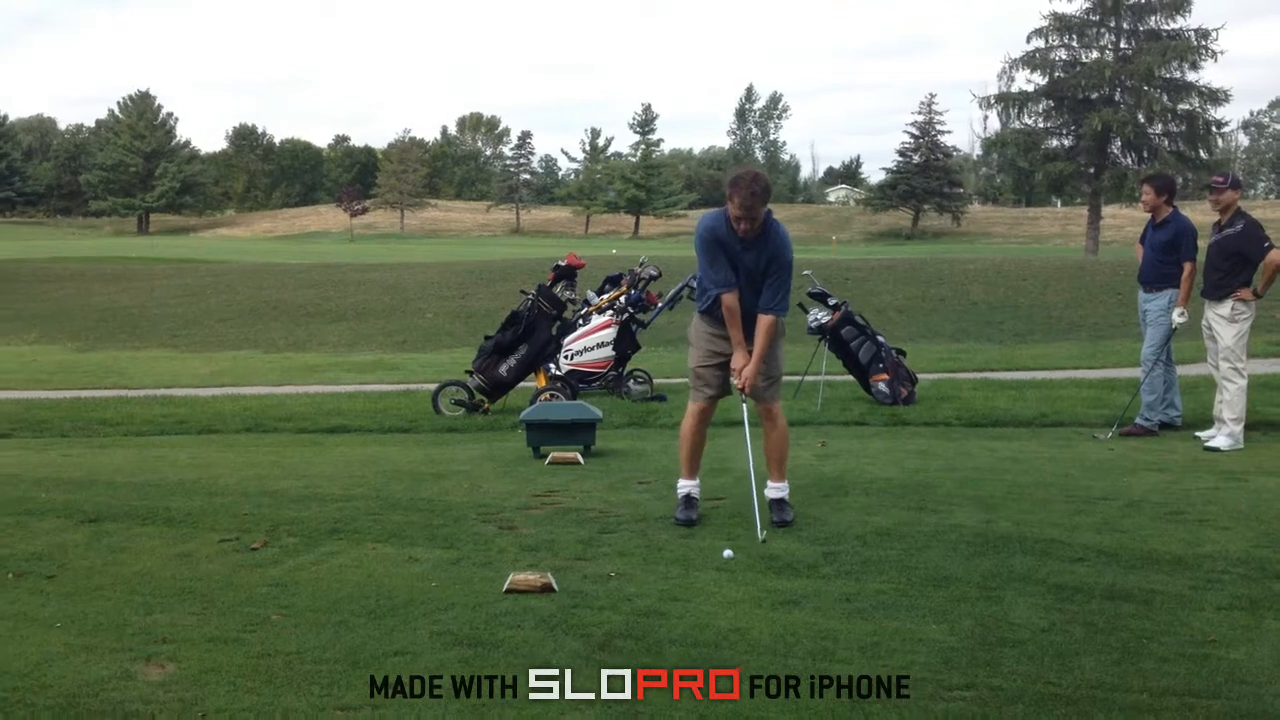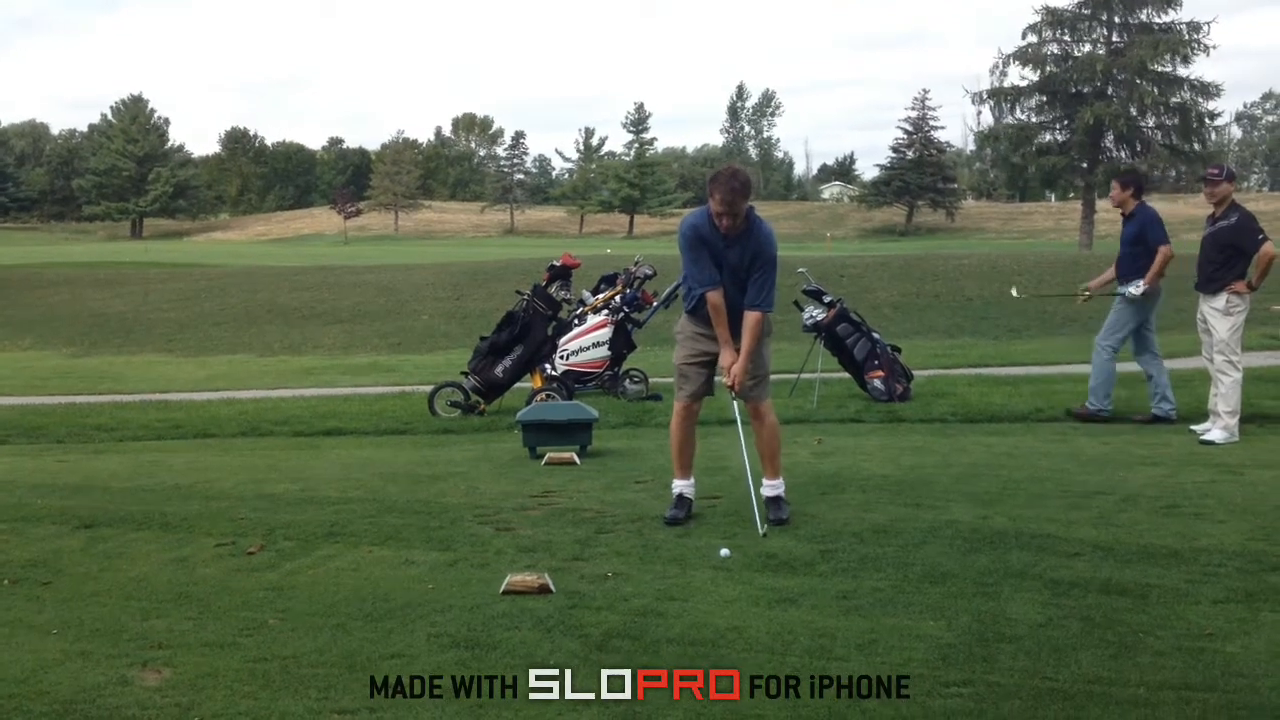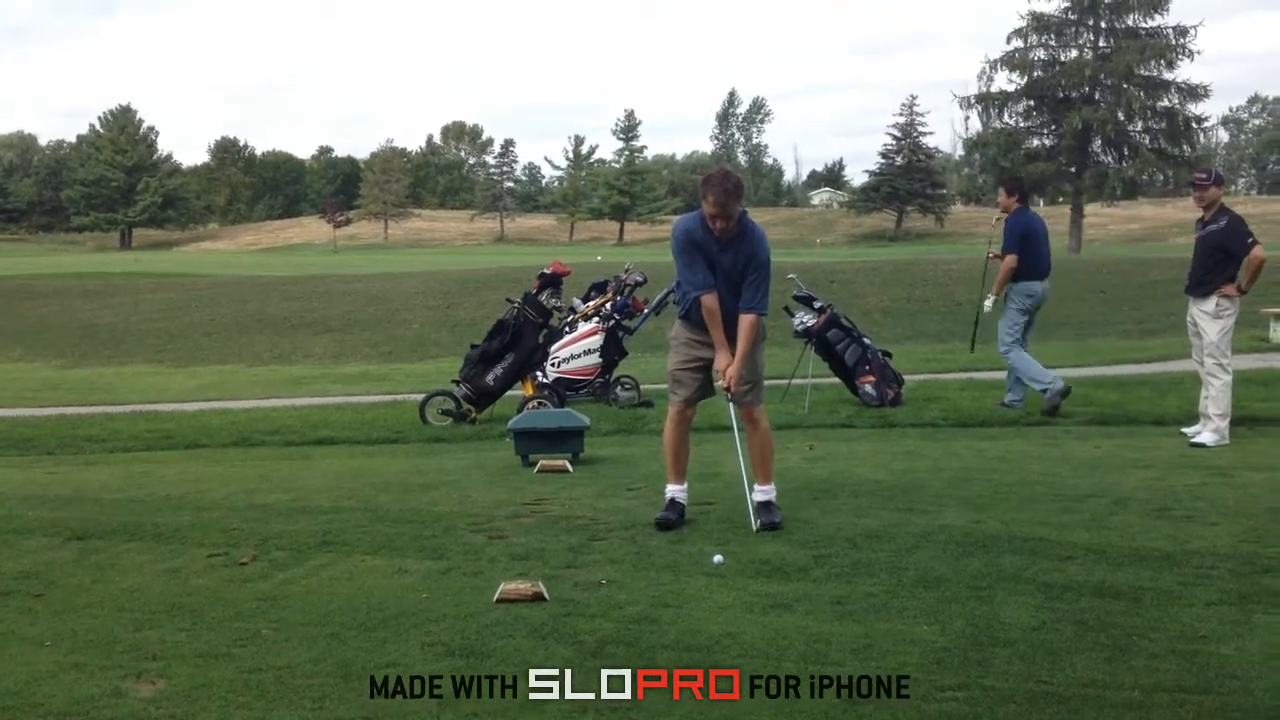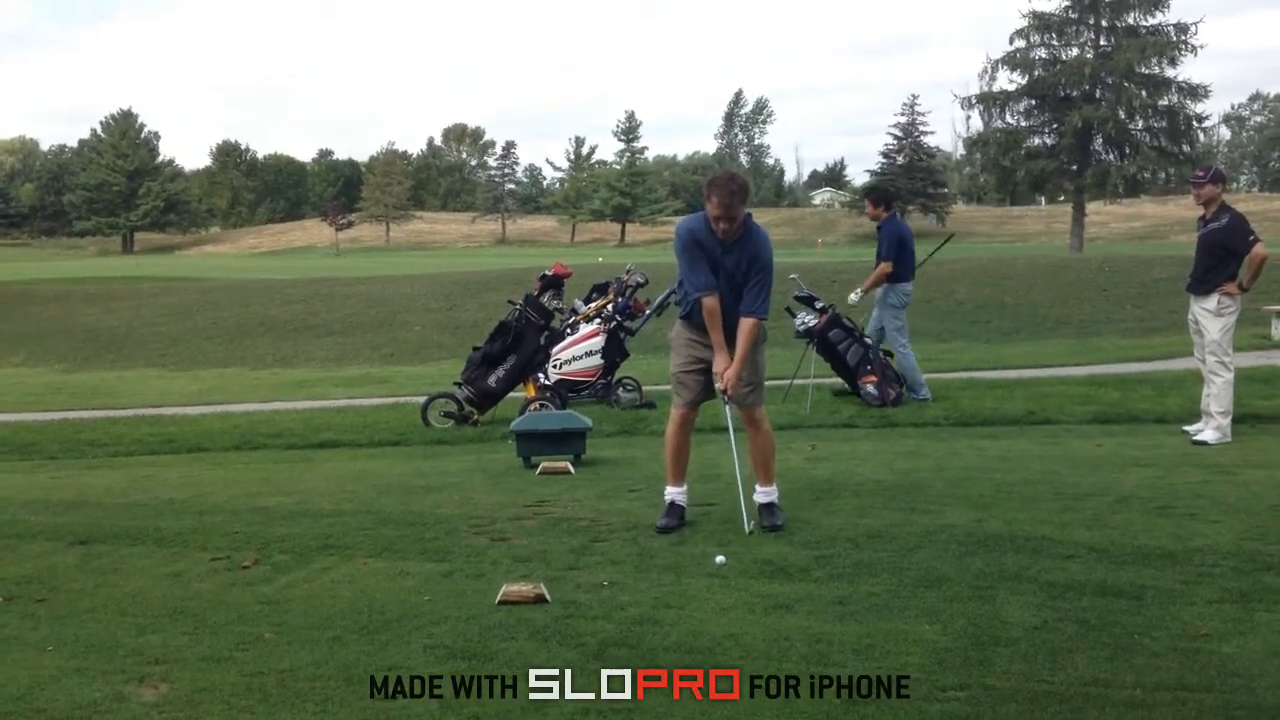
dt=1s
person 1, frame 1
left shoulder: (779, 241)
right shoulder: (709, 228)
left elbow: (770, 310)
right elbow: (726, 294)
left wrist: (754, 362)
right wrist: (737, 349)
left hip: (761, 326)
right hip: (713, 324)
left knee: (771, 408)
right knee: (700, 407)
left ankle: (777, 492)
right ankle: (687, 490)
person 1, frame 2
left shoulder: (762, 237)
right shoulder: (692, 228)
left elbow: (757, 306)
right elbow: (711, 292)
left wrist: (742, 359)
right wrist: (724, 348)
left hip: (748, 325)
right hip: (699, 324)
left knee: (759, 406)
right knee: (685, 406)
left ankle: (774, 489)
right ankle: (682, 490)
person 1, frame 3
left shoulder: (756, 241)
right shoulder: (685, 231)
left elbow: (751, 309)
right elbow: (705, 295)
left wrist: (737, 362)
right wrist: (720, 351)
left hip: (742, 330)
right hip: (694, 330)
left knee: (753, 411)
right knee: (680, 410)
left ankle: (765, 496)
right ankle: (675, 496)
person 1, frame 4
left shoulder: (759, 243)
right shoulder: (689, 231)
left elbow: (752, 313)
right elbow: (706, 296)
left wrist: (736, 365)
right wrist: (719, 354)
left hip: (743, 333)
right hip: (694, 331)
left knee: (754, 413)
right knee: (682, 413)
left ankle: (766, 497)
right ankle: (675, 499)
person 2, frame 1
left shoulder: (1246, 226)
right shoulder: (1217, 227)
left hip: (1233, 308)
right hip: (1211, 306)
left knee: (1232, 370)
right knee: (1219, 370)
left ankle: (1232, 434)
right ankle: (1221, 426)
person 2, frame 2
left shoulder: (1240, 218)
right shoulder: (1211, 219)
left elbow: (1268, 251)
left wrist: (1252, 285)
left hip: (1227, 301)
right hip: (1206, 299)
left knee: (1227, 363)
right knee: (1213, 363)
left ankle: (1228, 427)
right ankle: (1216, 419)
person 2, frame 3
left shoulder: (1229, 222)
right shoulder: (1201, 223)
left elbow: (1257, 255)
left wrist: (1242, 288)
right wrist: (1193, 283)
left hip: (1217, 304)
right hip: (1196, 302)
left knee: (1216, 365)
right knee: (1203, 365)
left ankle: (1218, 429)
right ankle: (1206, 422)
person 2, frame 4
left shoulder: (1231, 220)
right shoulder: (1204, 221)
left elbow: (1259, 253)
left wrist: (1243, 286)
right wrist: (1195, 280)
left hip: (1218, 302)
right hip: (1198, 300)
left knee: (1218, 363)
right knee: (1206, 364)
left ankle: (1220, 427)
right ankle: (1208, 420)
person 3, frame 1
left shoulder: (1182, 226)
right shoulder: (1153, 222)
left elbow: (1189, 269)
right elbow: (1140, 245)
left wrist: (1181, 307)
left hip: (1165, 298)
right hip: (1145, 296)
left knee: (1151, 357)
right knee: (1162, 359)
left ankle: (1148, 421)
right ankle: (1170, 415)
person 3, frame 2
left shoulder: (1147, 216)
right shoulder: (1130, 218)
left elbow: (1166, 252)
left wrist: (1147, 282)
right wrist: (1096, 284)
left hip: (1137, 292)
right hip: (1135, 292)
left knee: (1105, 345)
right knee: (1147, 351)
left ankle: (1097, 406)
right ankle: (1164, 409)
person 3, frame 3
left shoulder: (1015, 221)
right shoulder: (1035, 219)
left elbow: (1010, 263)
left wrist: (993, 294)
right wrist: (1003, 254)
left hip: (1023, 288)
right hip: (1040, 286)
left knee: (1008, 347)
right knee: (1016, 344)
left ankle: (1053, 387)
right ankle: (1015, 397)
person 3, frame 4
left shoulder: (890, 230)
right shoulder: (897, 225)
left elbow: (885, 268)
left wrist: (861, 291)
left hip: (893, 290)
right hip: (893, 289)
left knee: (899, 344)
right knee: (872, 338)
left ankle: (919, 392)
